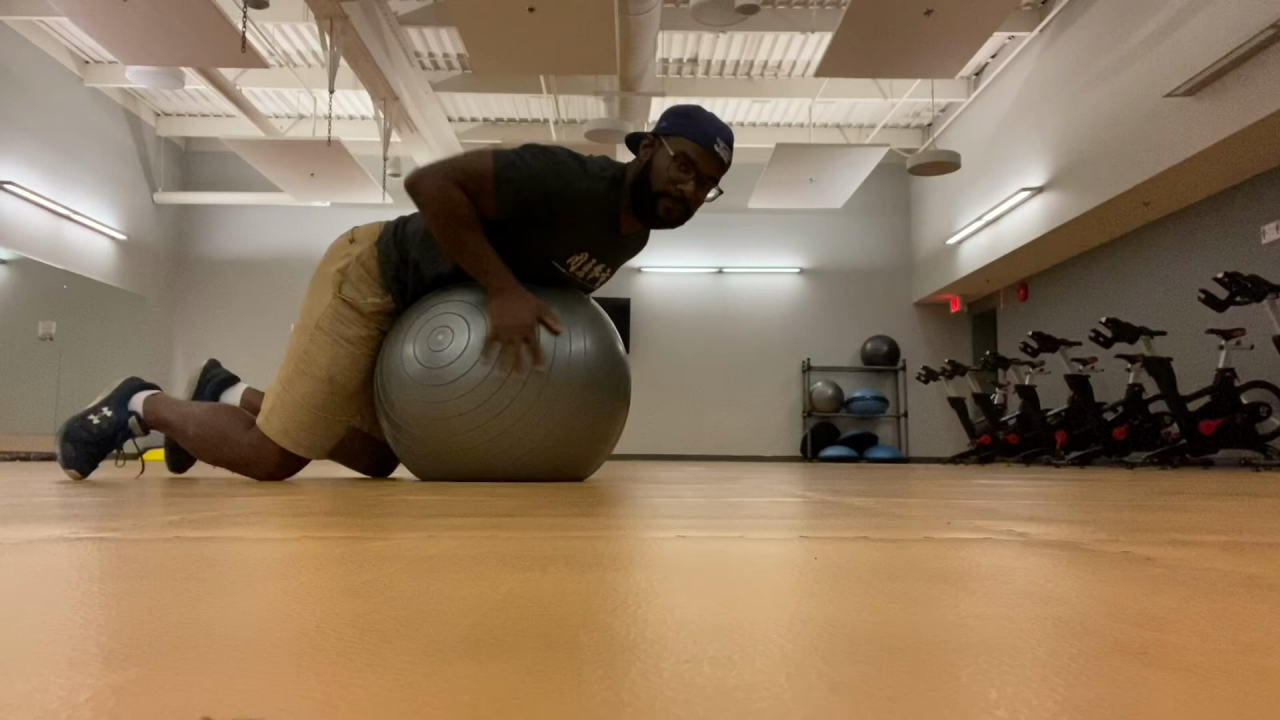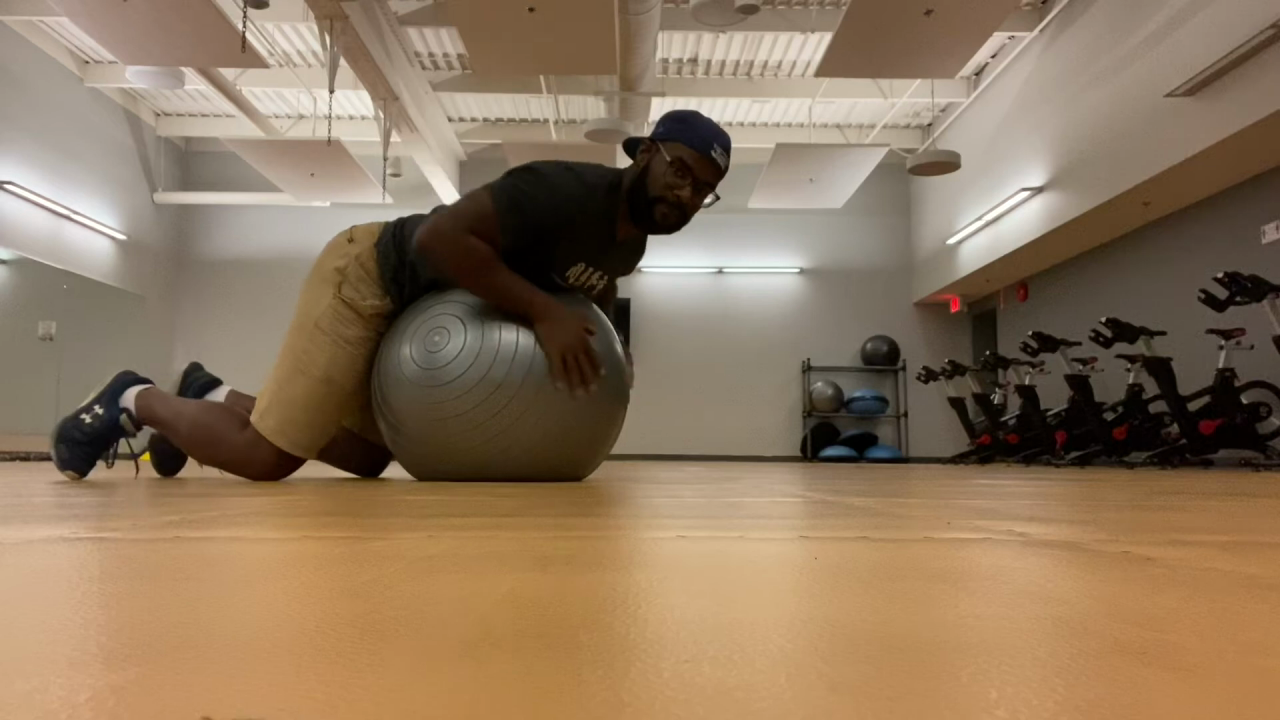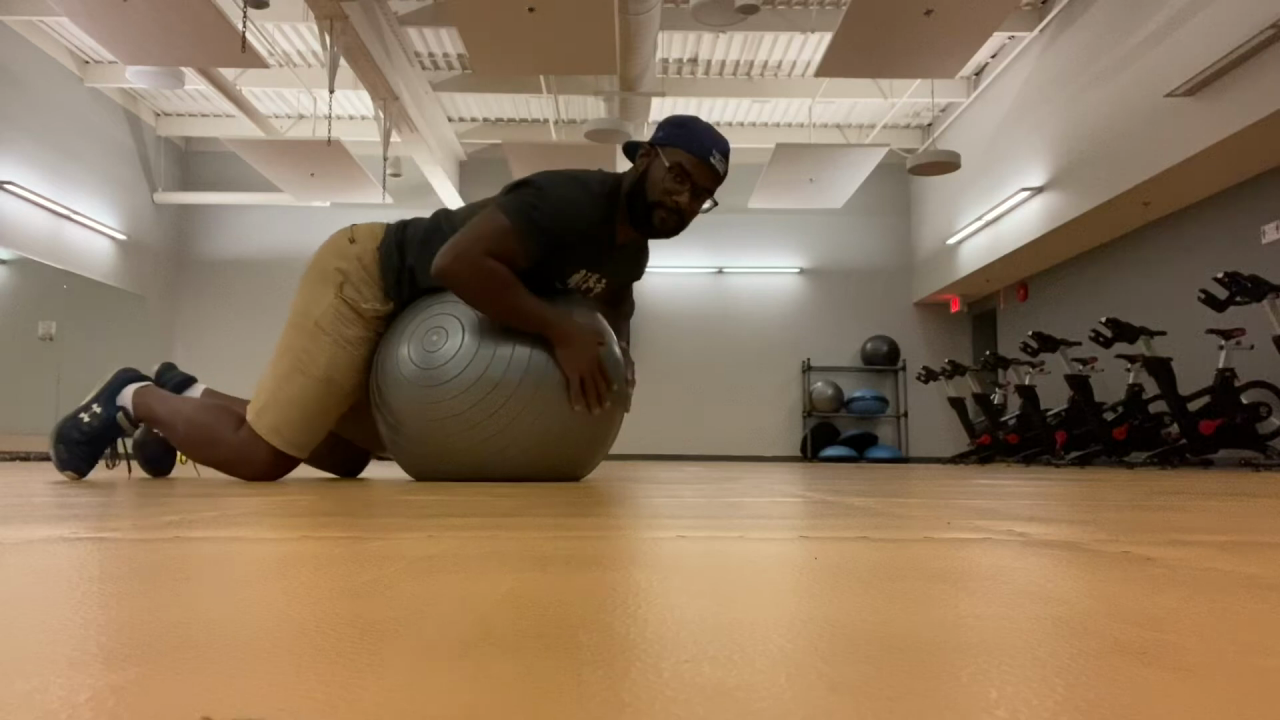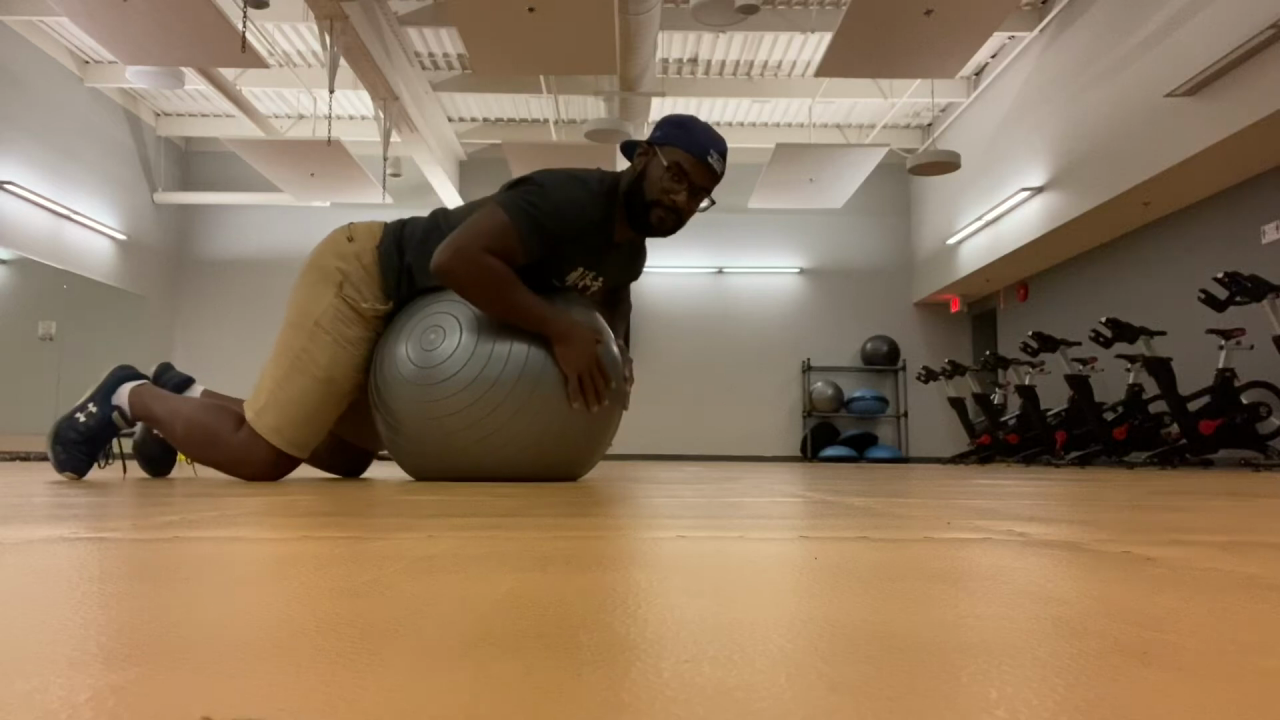
dt=0.2s
person 1, frame 1
left shoulder: (632, 235)
right shoulder: (570, 180)
right elbow: (428, 180)
right wrist: (501, 290)
left hip: (425, 309)
right hip: (374, 279)
left knee: (377, 457)
right knee: (271, 455)
left ankle: (233, 394)
right ankle: (143, 405)
person 1, frame 2
left shoulder: (631, 242)
right shoulder: (568, 191)
left elbow: (594, 286)
right elbow: (436, 239)
left wrist: (600, 338)
right wrist: (541, 310)
left hip: (416, 313)
right hip: (370, 278)
left knee: (366, 457)
right knee: (265, 455)
left ankle: (212, 395)
right ankle: (138, 401)
person 1, frame 3
left shoulder: (632, 249)
right shoulder: (571, 200)
left elbow: (616, 298)
right elbow: (457, 264)
left wrist: (617, 348)
right wrist: (561, 334)
left hip: (408, 308)
right hip: (367, 276)
left knee: (344, 456)
right knee: (259, 455)
left ankle: (187, 393)
right ankle: (135, 399)
person 1, frame 4
left shoulder: (629, 248)
right shoulder: (569, 199)
left elbow: (613, 297)
right elbow: (457, 261)
left wrist: (615, 347)
right wrist: (560, 332)
left hip: (407, 308)
right hip: (365, 274)
left knee: (346, 456)
right knee: (260, 456)
left ankle: (184, 394)
right ankle: (132, 398)
